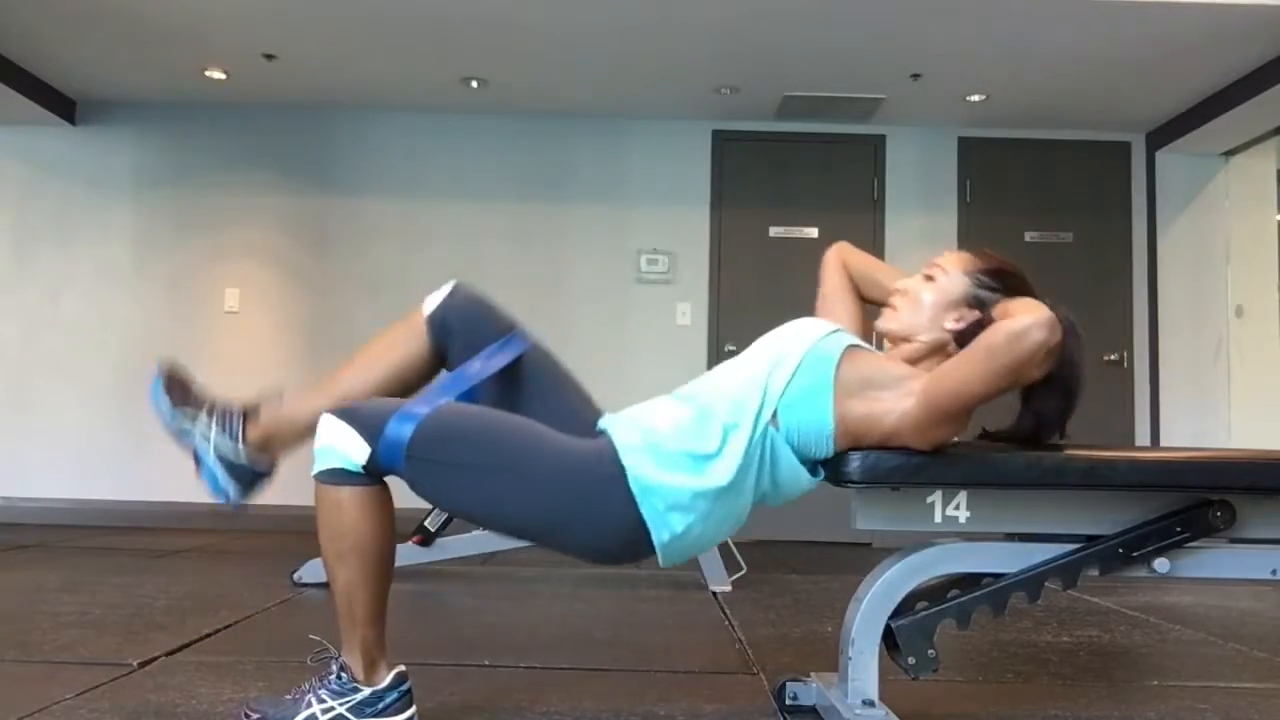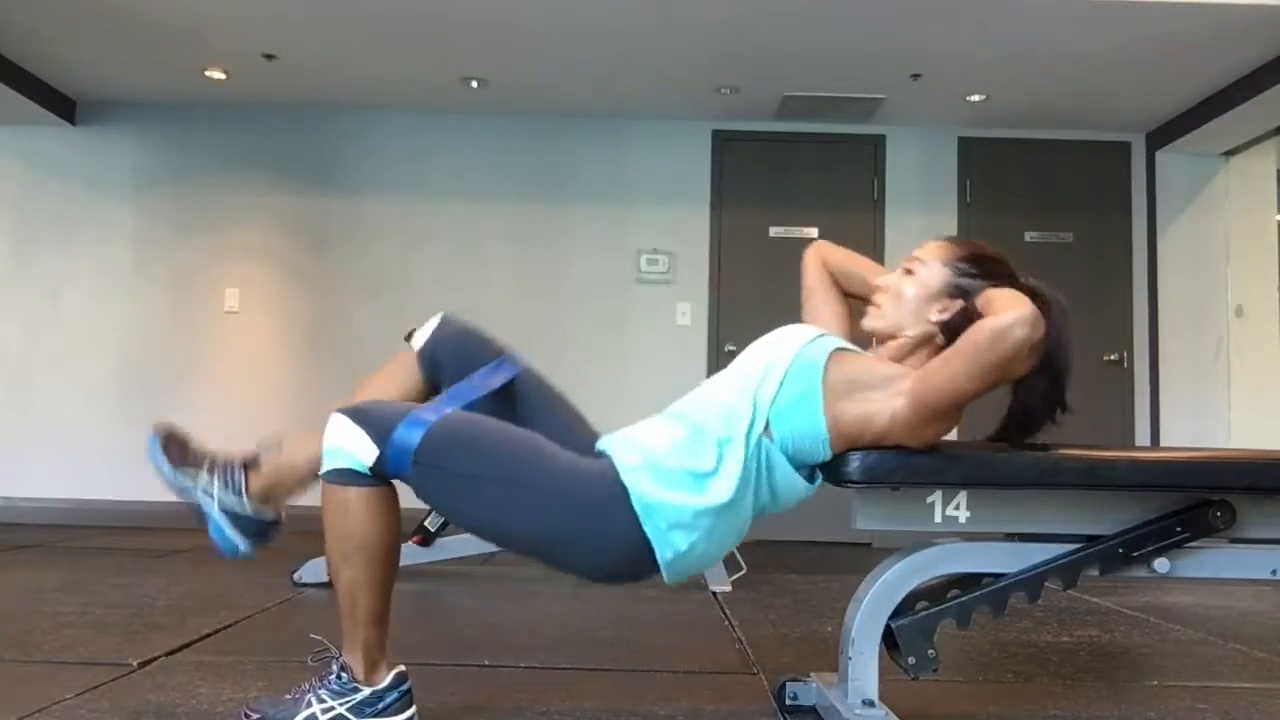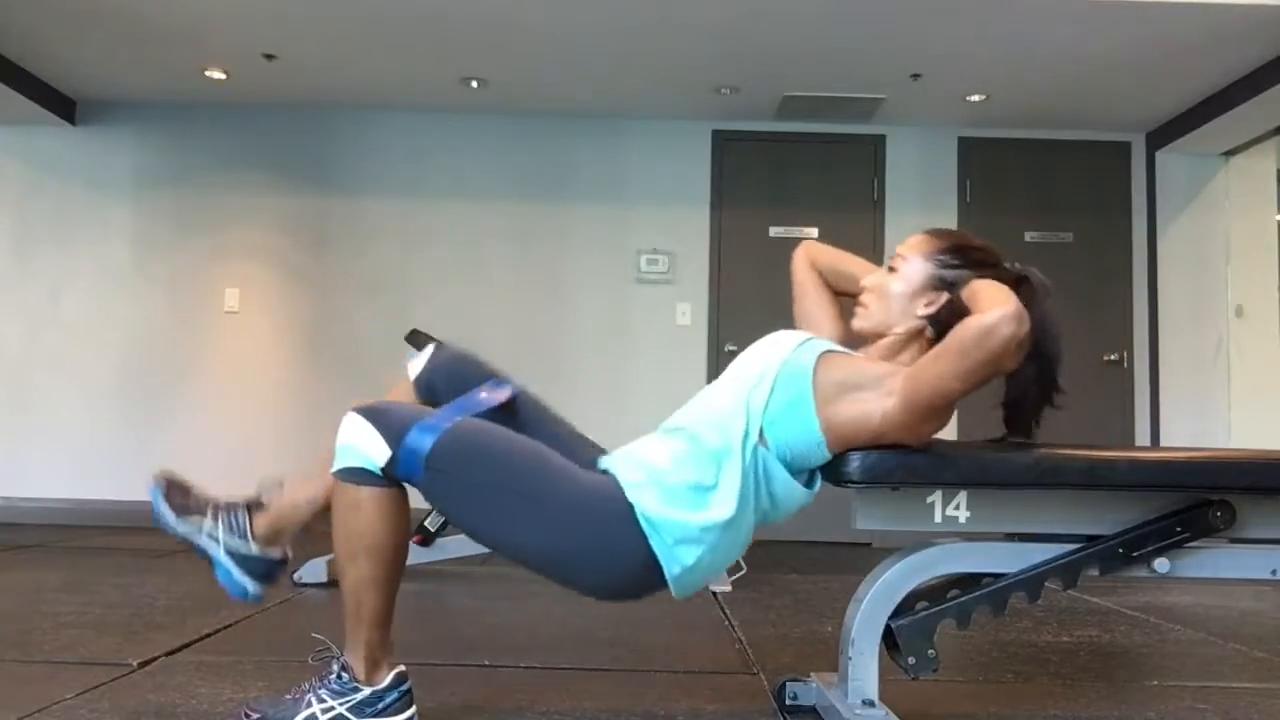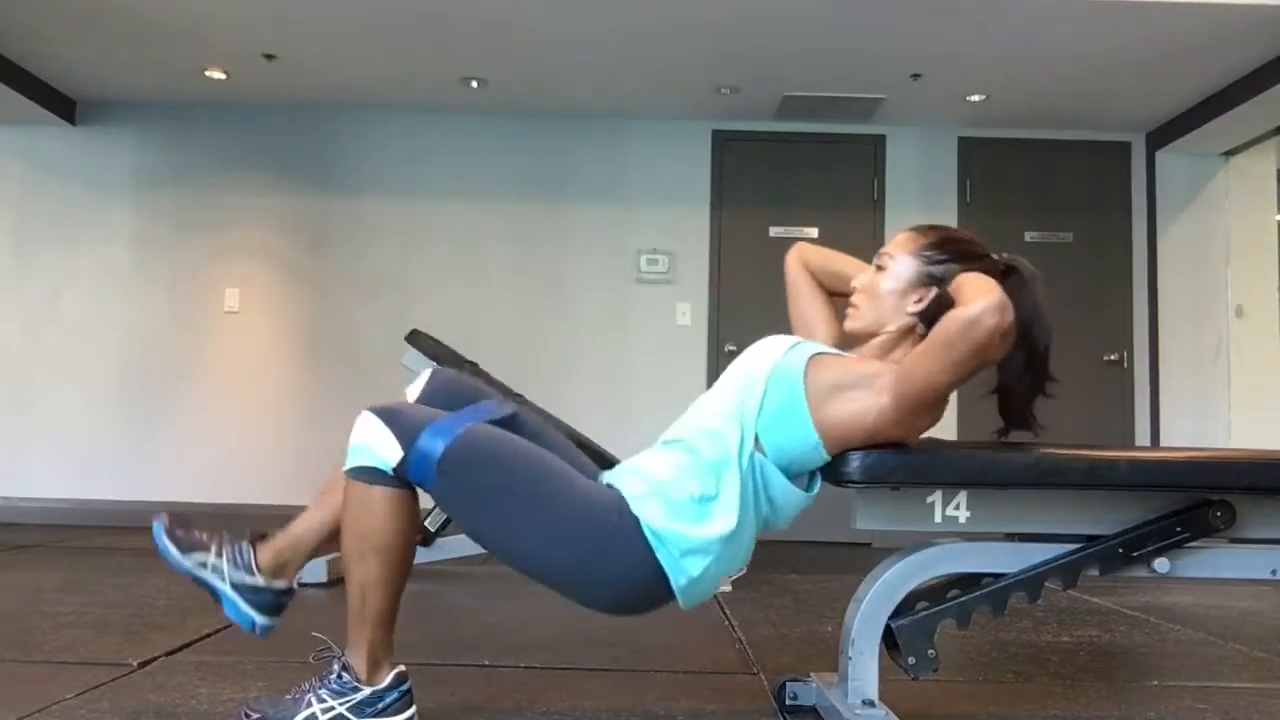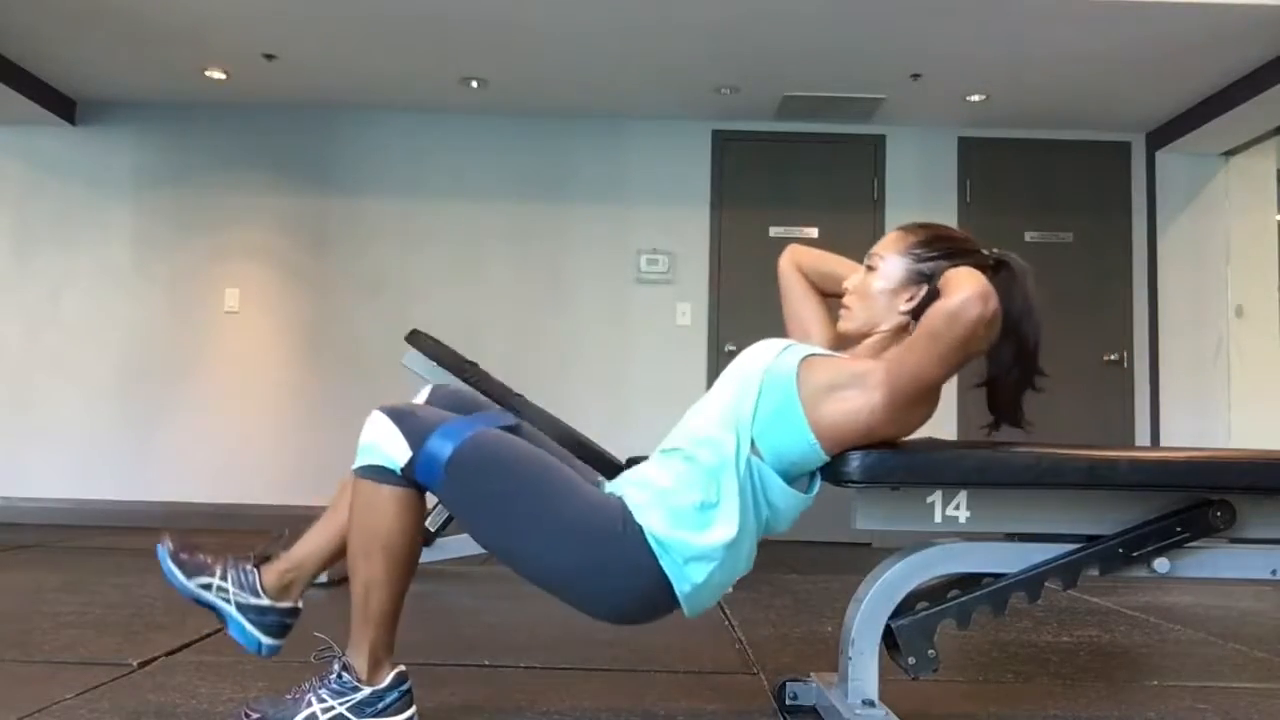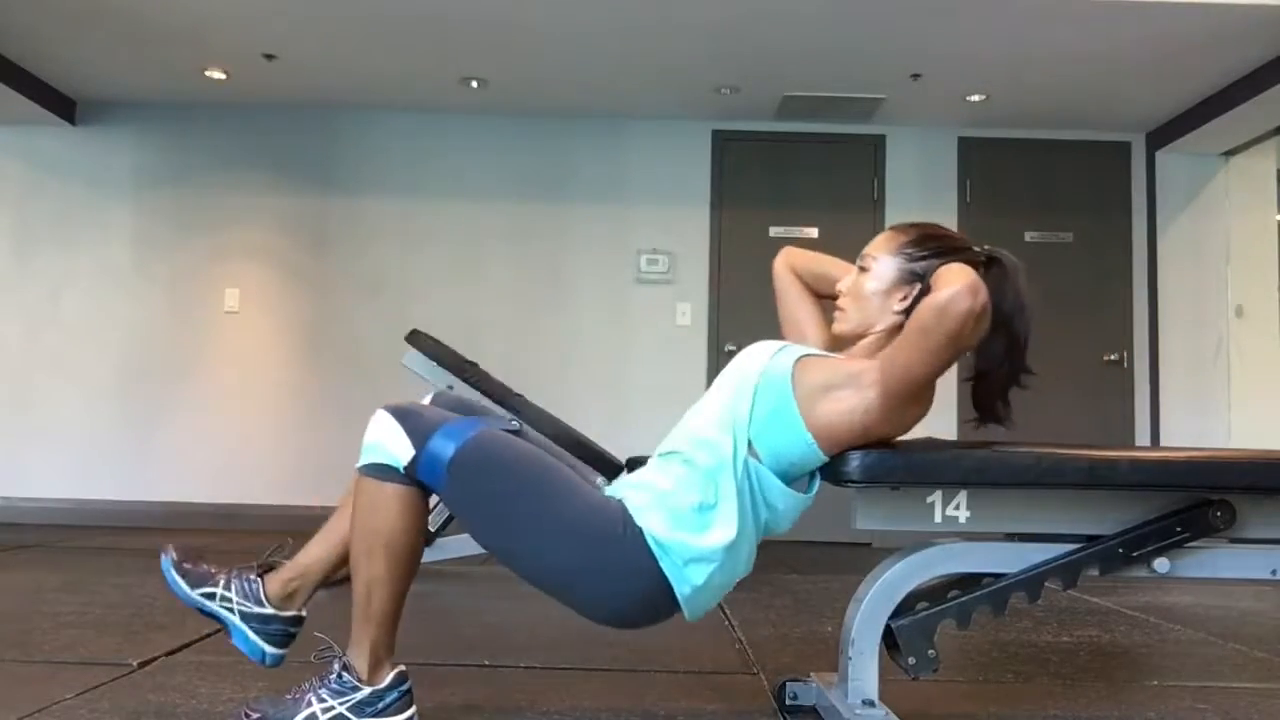
dt=0.1s
person 1, frame 1
left shoulder: (915, 405)
right shoulder: (856, 357)
left elbow: (1037, 332)
right elbow: (839, 255)
left wrist: (981, 298)
right wrist: (911, 294)
left hip: (626, 499)
right hip: (618, 456)
left knee: (351, 434)
right knee: (455, 313)
right ankle: (252, 438)
person 1, frame 2
left shoulder: (904, 403)
right shoulder: (847, 359)
left elbow: (1022, 324)
right elbow: (819, 252)
left wrist: (975, 288)
right wrist: (897, 290)
left hip: (624, 515)
right hip: (615, 469)
left knee: (359, 435)
right knee: (444, 347)
right ankle: (251, 494)
person 1, frame 3
left shoulder: (897, 401)
right shoulder: (842, 359)
left elbow: (1006, 325)
right elbow: (808, 254)
left wrist: (975, 280)
right wrist: (895, 279)
left hip: (632, 534)
right hip: (622, 494)
left knee: (372, 434)
right knee: (439, 375)
right ankle: (260, 535)
person 1, frame 4
left shoulder: (888, 398)
right shoulder: (837, 360)
left elbow: (992, 315)
right elbow: (801, 255)
left wrist: (963, 274)
right wrist: (883, 278)
left hip: (632, 545)
right hip: (624, 502)
left knee: (387, 434)
right knee: (442, 397)
right ankle: (267, 569)
person 1, frame 5
left shoulder: (883, 394)
right shoulder: (833, 362)
left elbow: (973, 306)
right elbow: (793, 258)
left wrist: (963, 271)
right wrist: (881, 273)
left hip: (637, 558)
right hip: (628, 518)
left knee: (397, 436)
right knee: (438, 409)
right ankle: (270, 592)
person 1, frame 6
left shoulder: (877, 394)
right shoulder: (829, 363)
left elbow: (963, 300)
right elbow: (788, 260)
left wrist: (950, 268)
right wrist: (873, 274)
left hip: (635, 561)
right hip: (627, 521)
left knee: (402, 436)
right knee: (439, 416)
right ankle: (275, 600)
